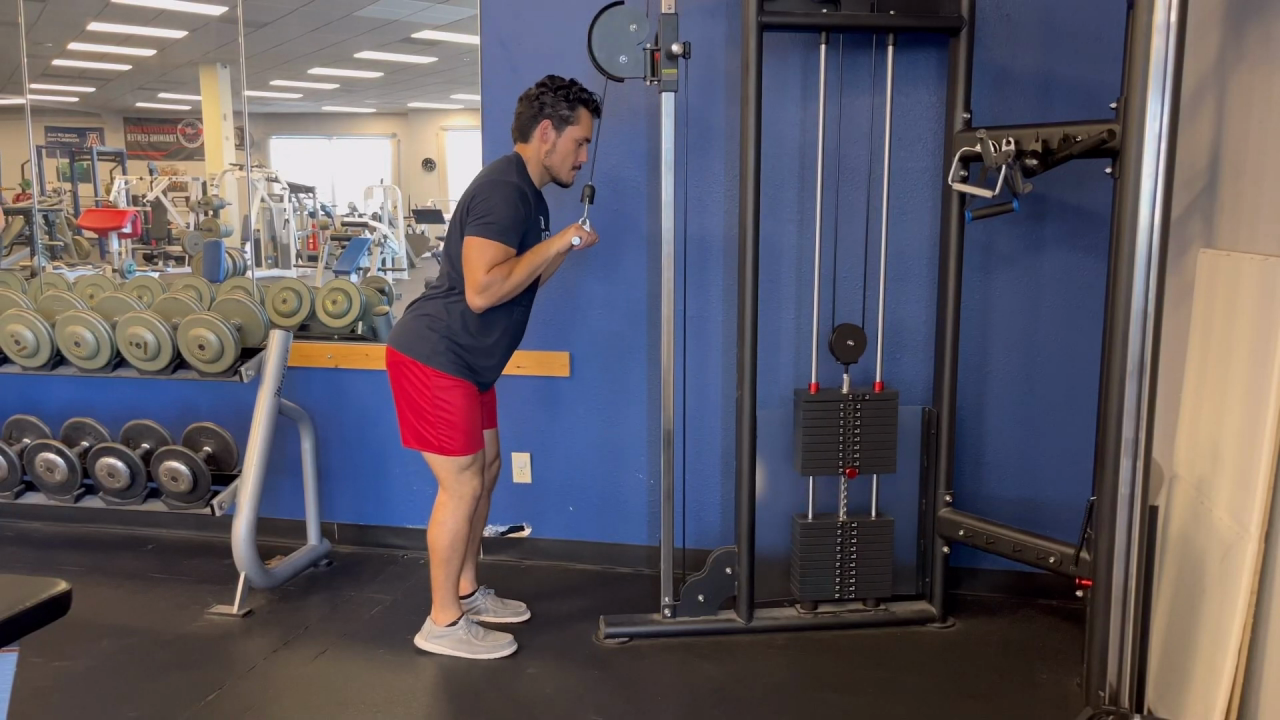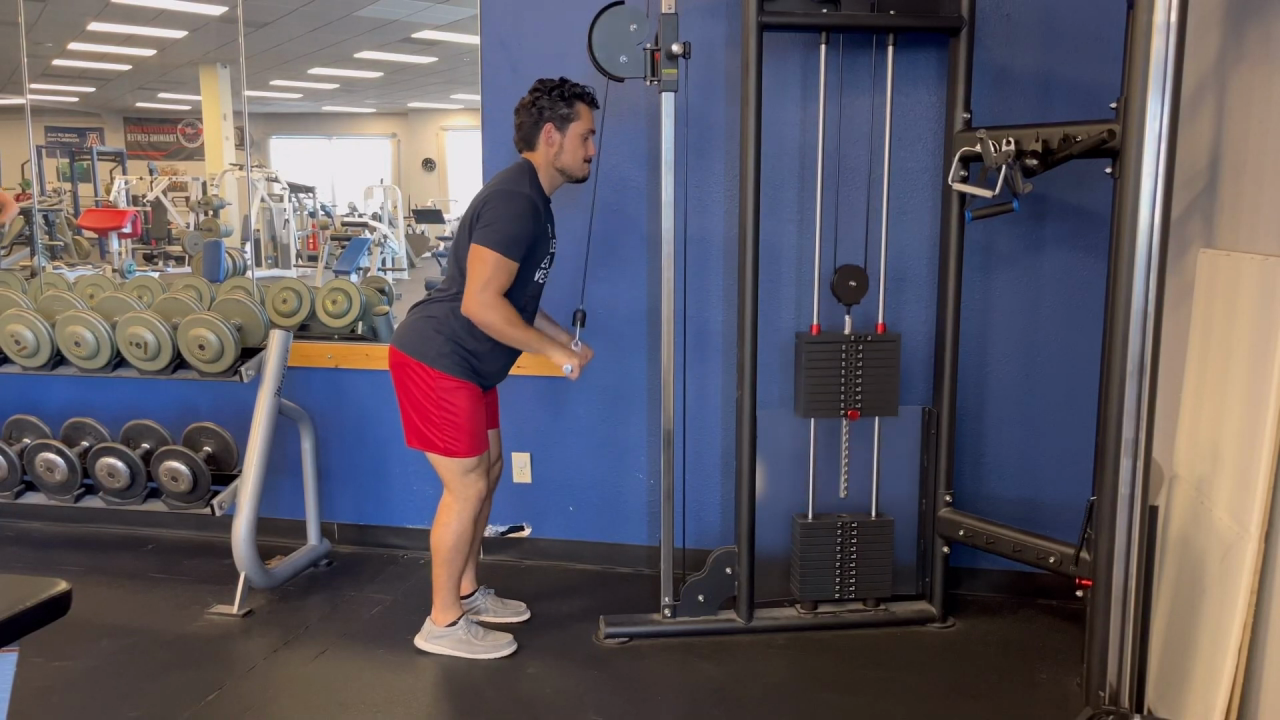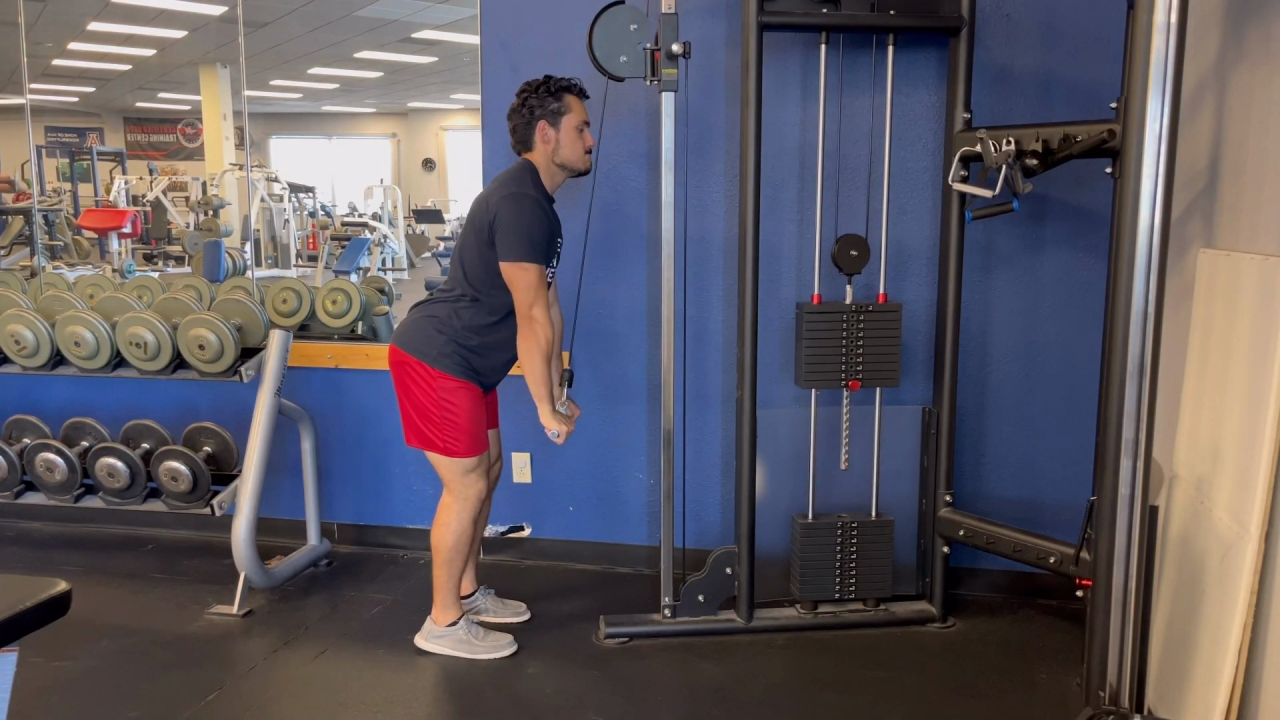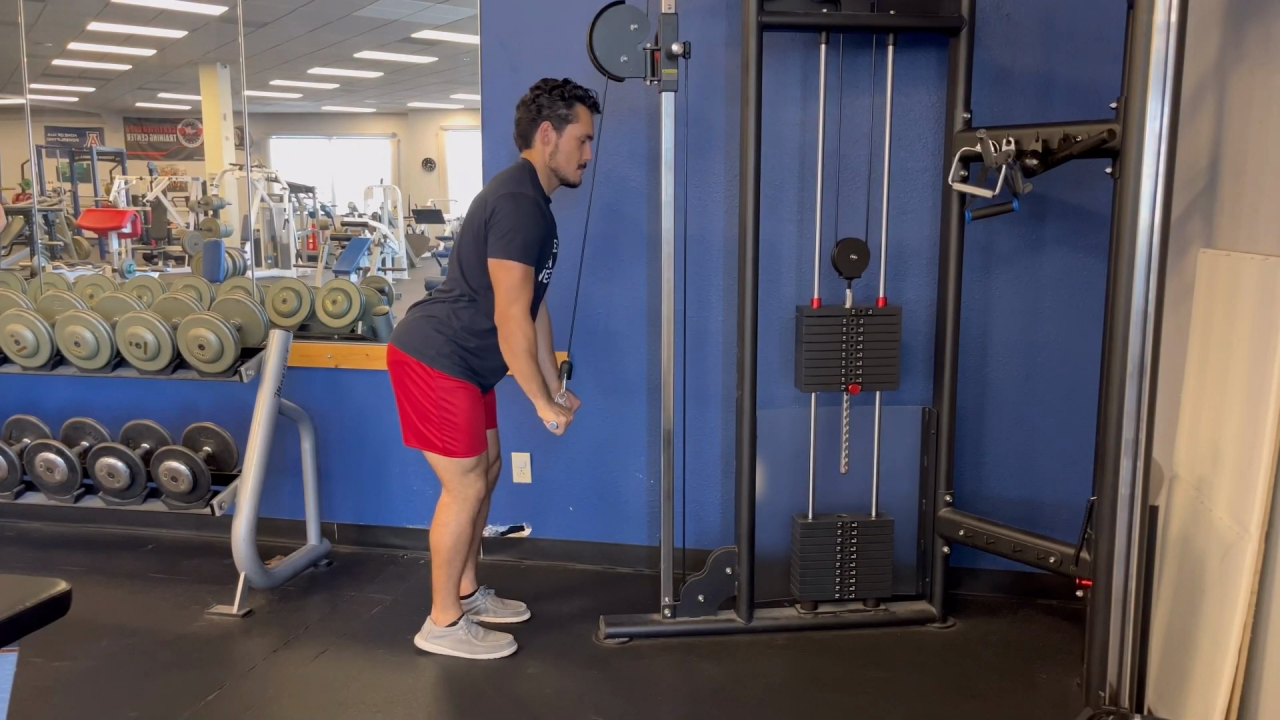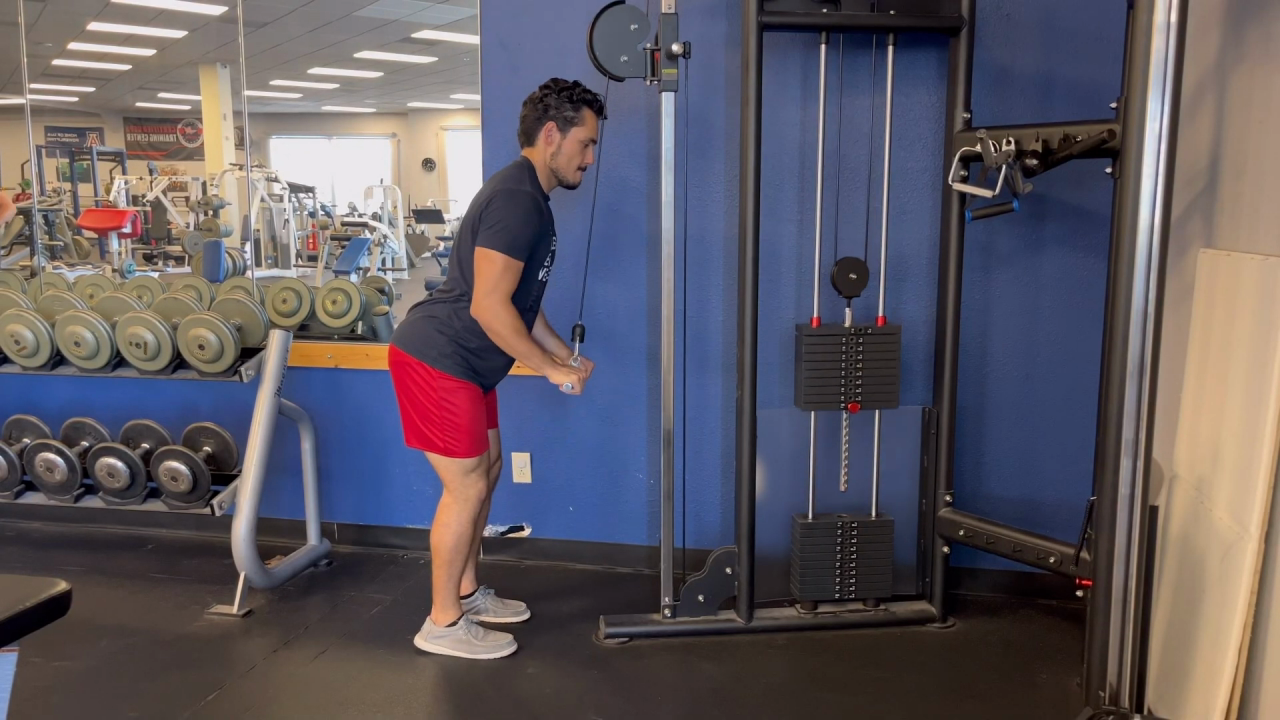
dt=0.5s
person 1, frame 1
left shoulder: (524, 189)
right shoulder: (504, 189)
left elbow: (520, 280)
right elbow: (482, 290)
left wrist: (566, 247)
right wrist: (557, 242)
left hip: (464, 358)
right hip: (433, 357)
left knee: (484, 470)
right knee: (462, 486)
left ankle: (467, 592)
right ankle: (443, 623)
person 1, frame 2
left shoulder: (530, 196)
right shoulder: (516, 199)
left elbow: (512, 297)
right elbow: (479, 302)
left wrist: (559, 340)
right wrist: (553, 347)
left hip: (461, 360)
right hip: (436, 359)
left knee: (487, 471)
right knee: (467, 487)
left ankle: (467, 593)
right ankle: (444, 622)
person 1, frame 3
left shoulder: (532, 197)
right shoulder: (522, 203)
left elbow: (547, 308)
right elbow: (532, 319)
left wrist: (558, 393)
right wrist: (546, 408)
left hip: (461, 357)
right hip: (436, 358)
left knee: (487, 470)
right knee: (468, 487)
left ankle: (467, 593)
right ankle: (444, 623)
person 1, frame 4
left shoulder: (528, 198)
right shoulder: (519, 203)
left elbow: (533, 307)
right elbow: (511, 319)
left wrist: (555, 387)
right wrist: (542, 404)
left hip: (459, 359)
right hip: (434, 358)
left knee: (485, 471)
right knee: (466, 487)
left ankle: (467, 592)
right ankle: (444, 622)
person 1, frame 5
left shoulder: (527, 196)
right shoulder: (517, 199)
left elbow: (520, 302)
right elbow: (488, 306)
left wrist: (564, 356)
right wrist: (552, 369)
left hip: (461, 358)
right hip: (437, 358)
left knee: (485, 470)
right knee: (466, 487)
left ankle: (467, 593)
right ankle: (444, 623)
